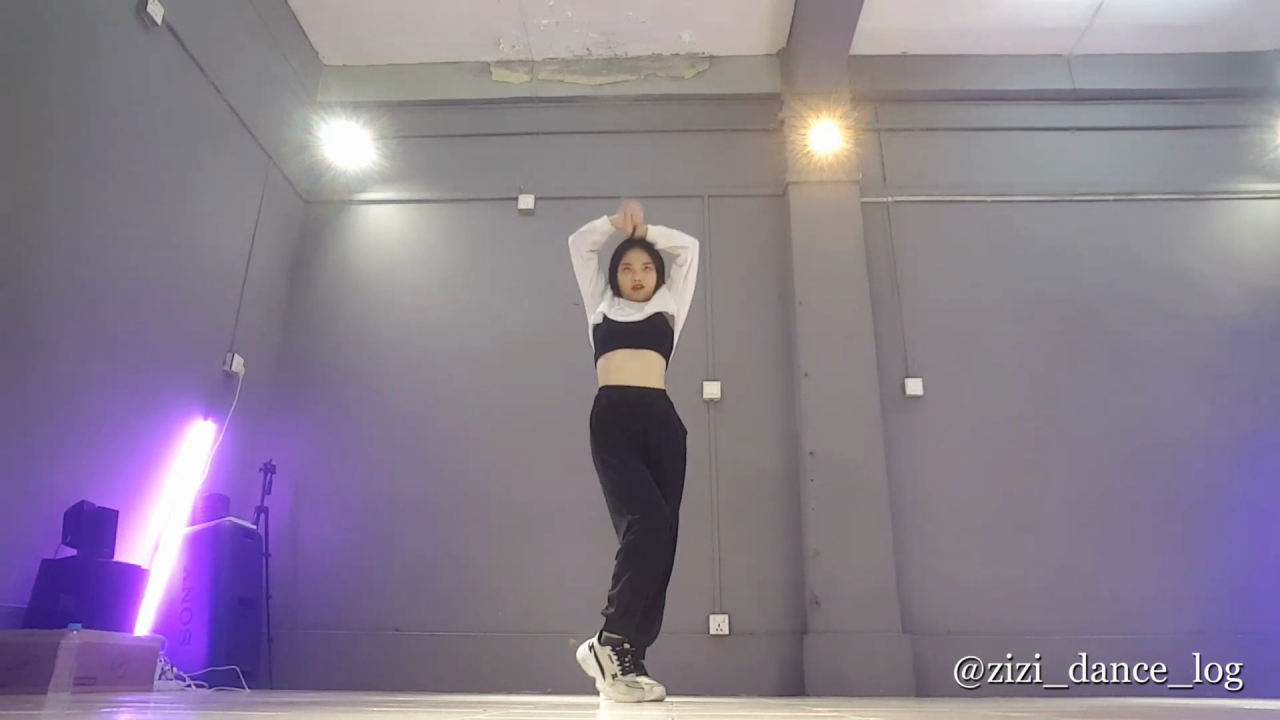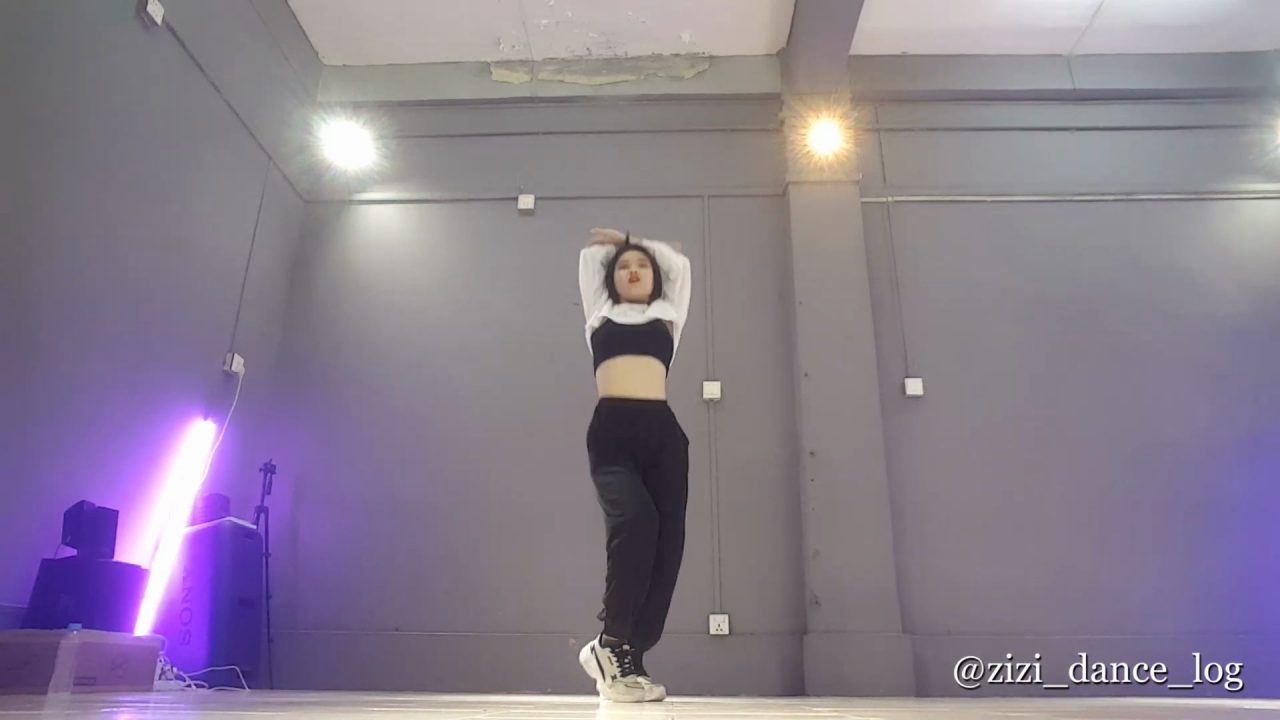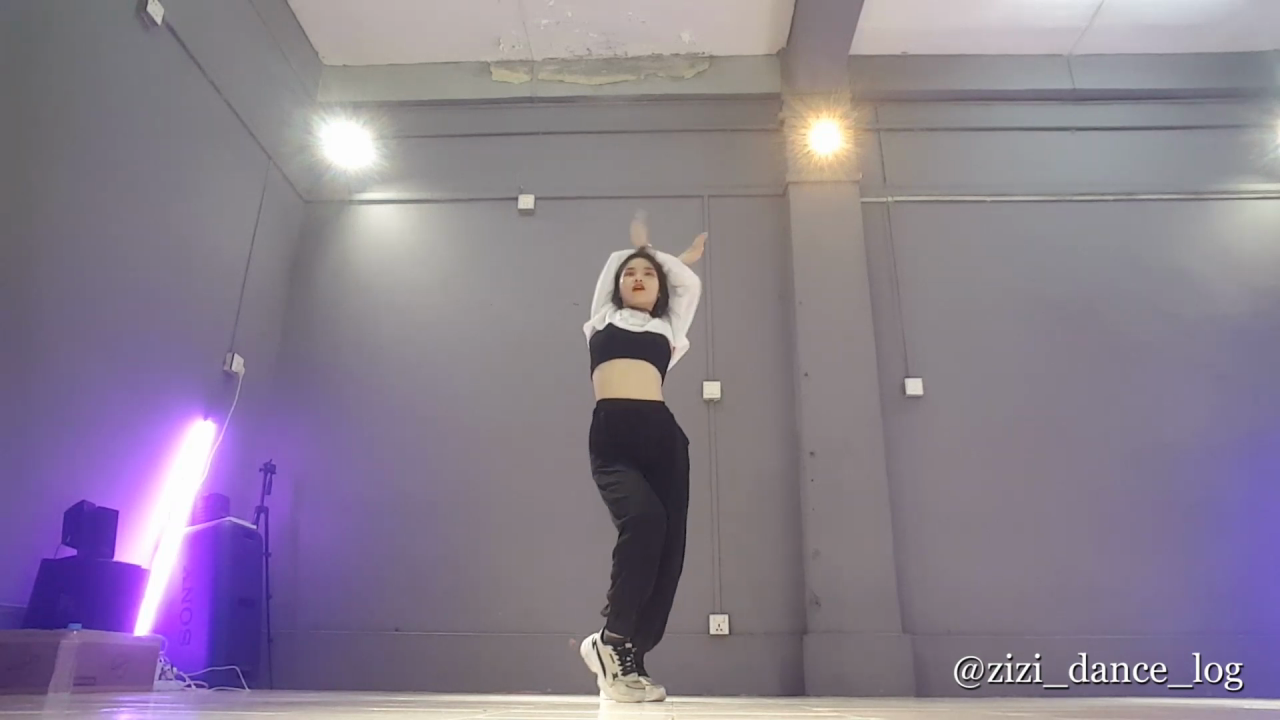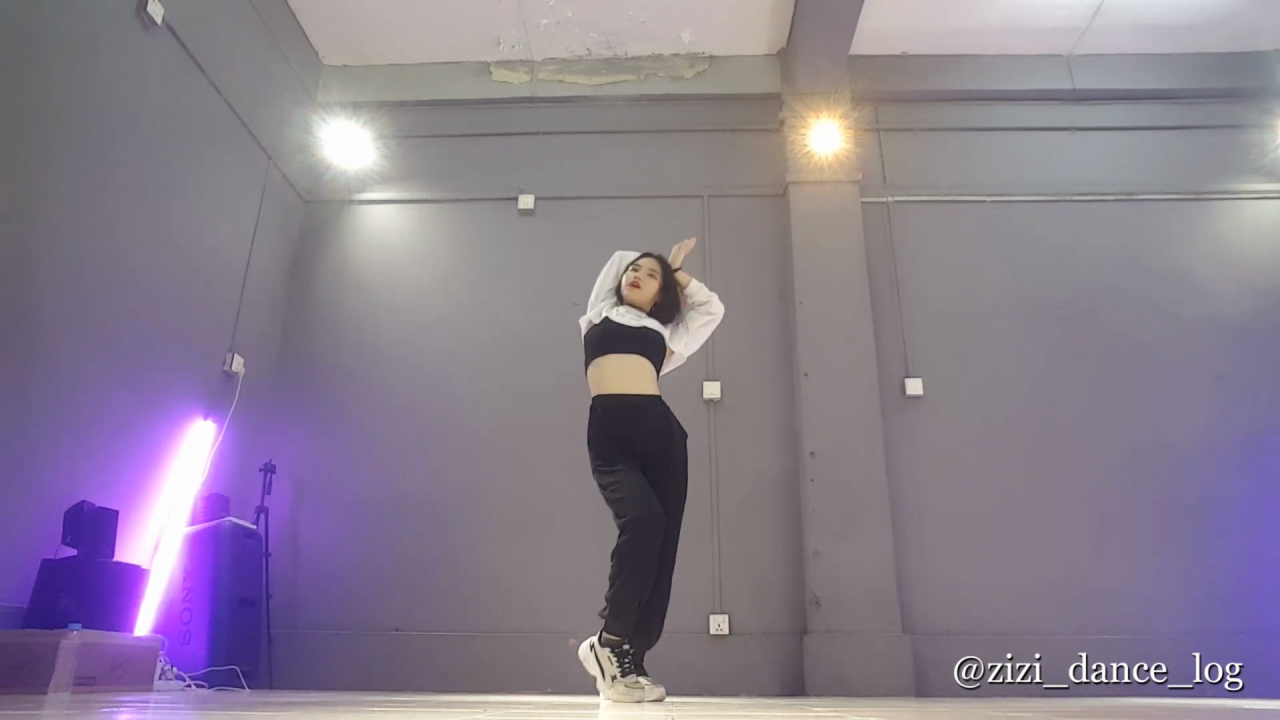
dt=0.5s
person 1, frame 1
left shoulder: (669, 306)
right shoulder: (601, 304)
left elbow: (689, 247)
right elbow: (580, 243)
left wrist: (645, 225)
right wrist: (619, 221)
left hip: (661, 421)
right hip: (612, 420)
left knee: (662, 533)
right knee: (646, 521)
left ankle: (627, 657)
right ankle: (611, 643)
person 1, frame 2
left shoulder: (667, 313)
right shoulder: (601, 312)
left elbow: (679, 263)
right elbow: (590, 254)
left wrist: (630, 240)
right wrist: (620, 248)
left hip: (661, 432)
right hip: (611, 433)
left knee: (668, 541)
right knee: (635, 522)
left ankle: (627, 657)
right ankle: (611, 644)
person 1, frame 3
left shoulder: (667, 328)
right shoulder: (604, 317)
left elbow: (689, 283)
right elbow: (613, 260)
left wrist: (653, 253)
right wrist: (634, 254)
left hip: (662, 434)
right hip: (611, 437)
left knee: (670, 546)
right knee: (643, 519)
left ankle: (627, 657)
right ankle: (612, 641)
person 1, frame 4
left shoulder: (664, 333)
right shoulder: (601, 312)
left elbow: (712, 308)
right elbow: (617, 258)
left wrist: (676, 271)
right wrist: (641, 259)
left hip: (661, 432)
right hip: (610, 435)
left knee: (663, 541)
right knee: (642, 521)
left ankle: (630, 658)
right ankle: (610, 644)
